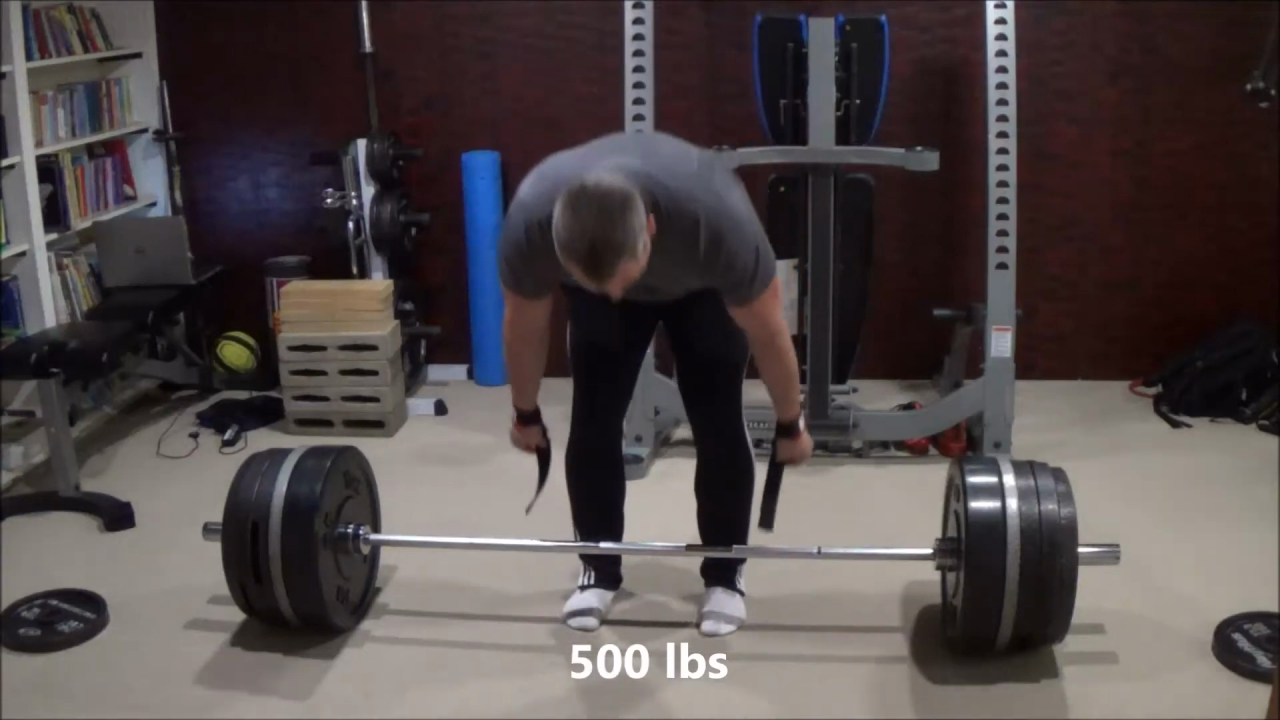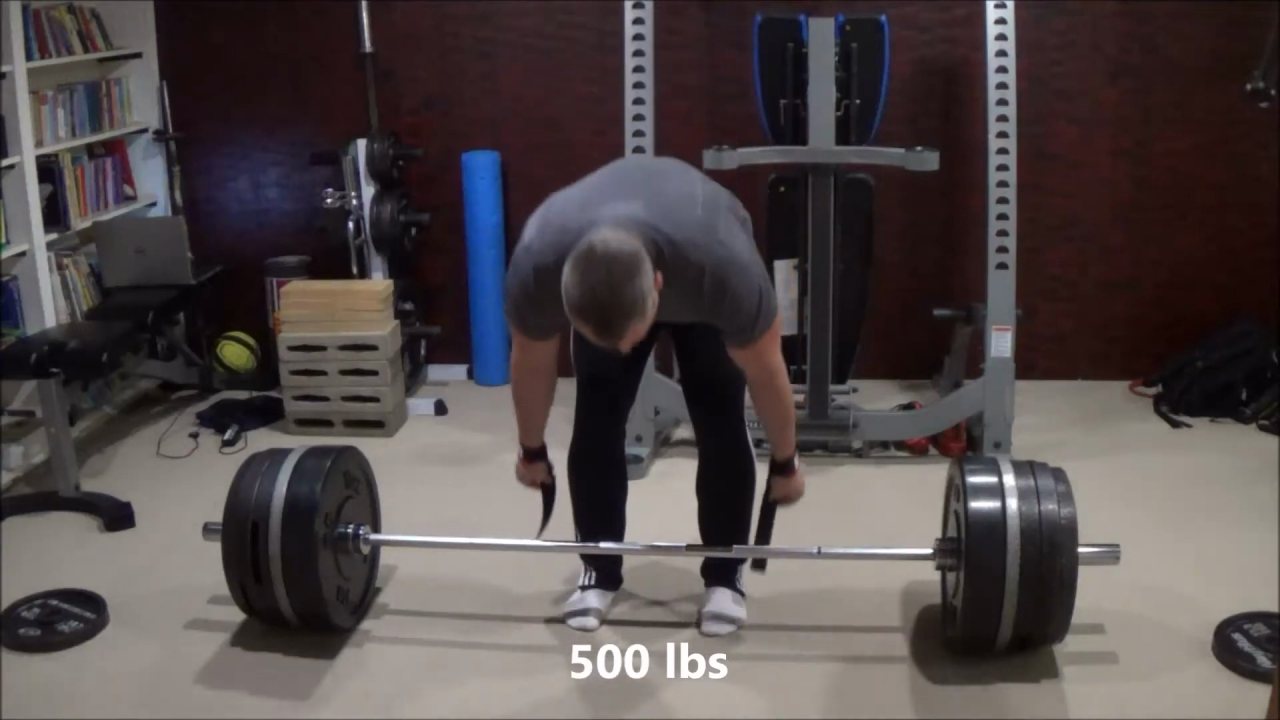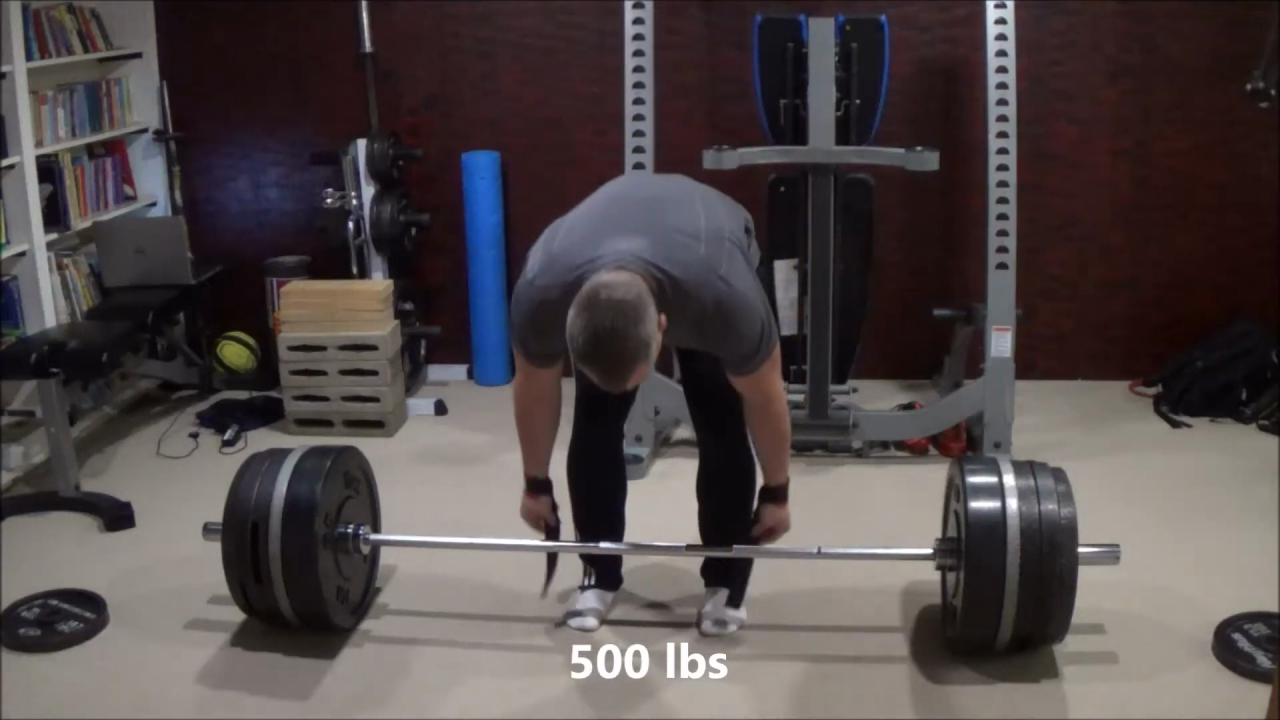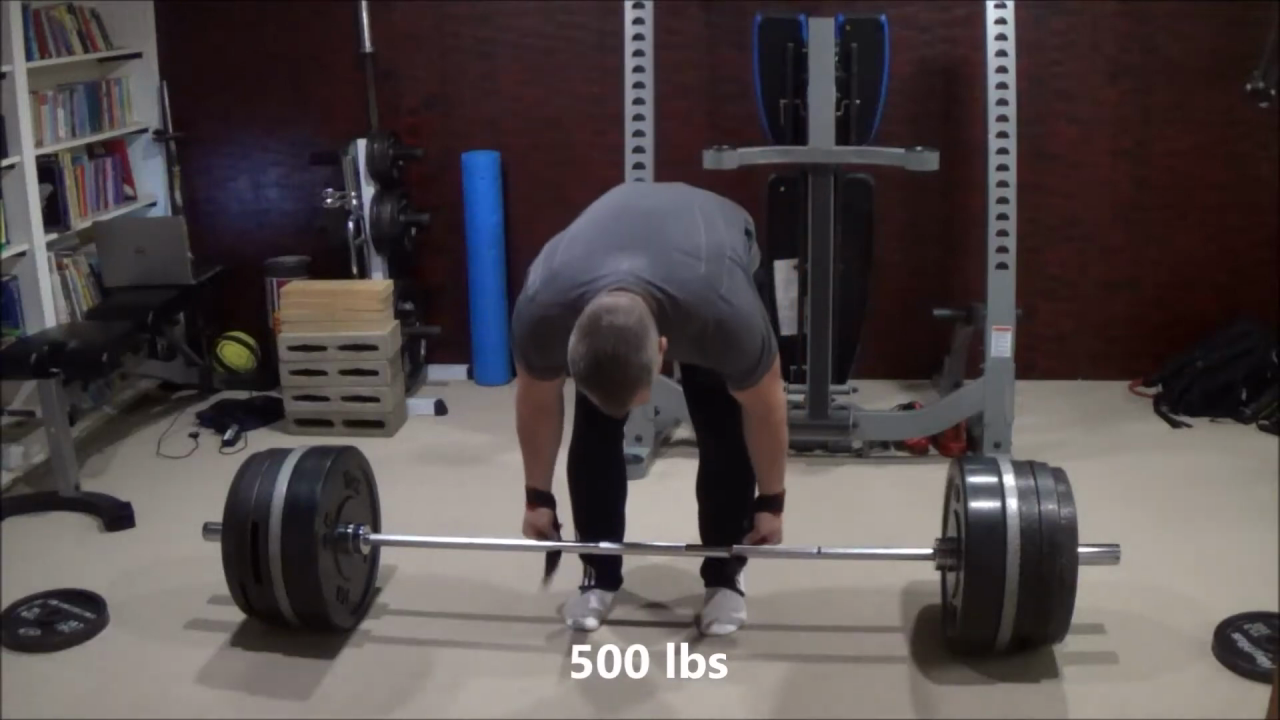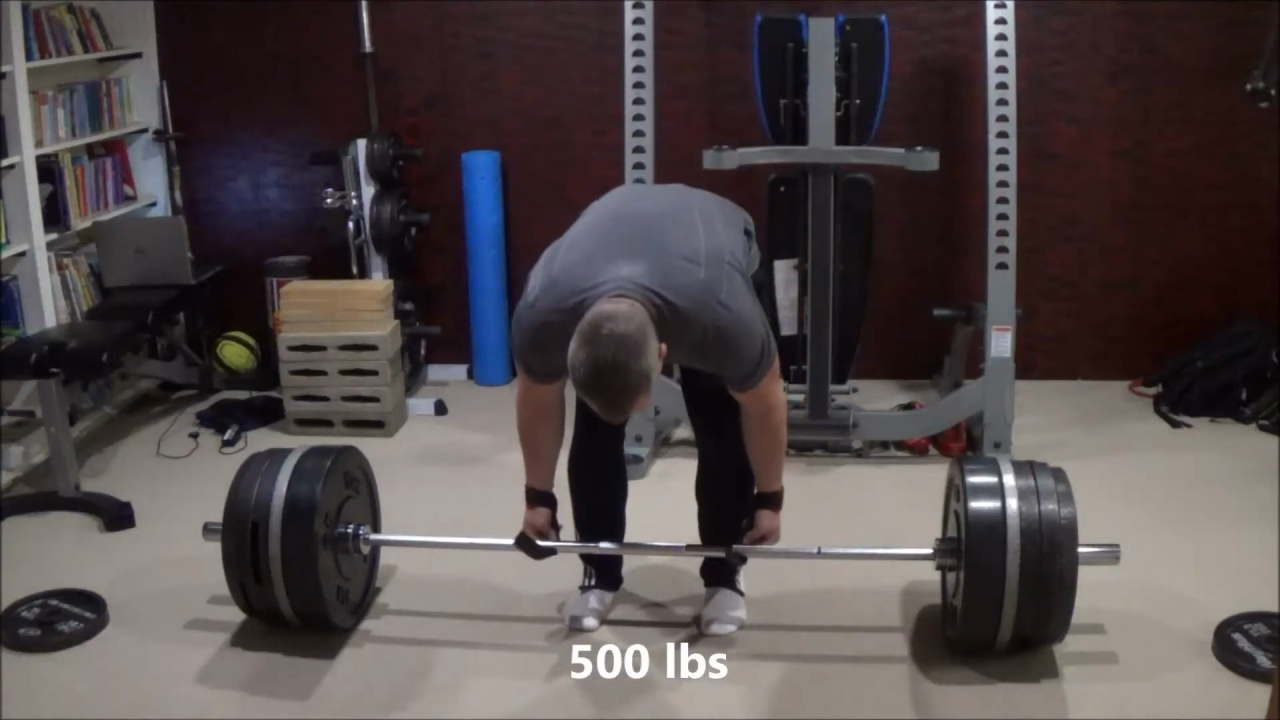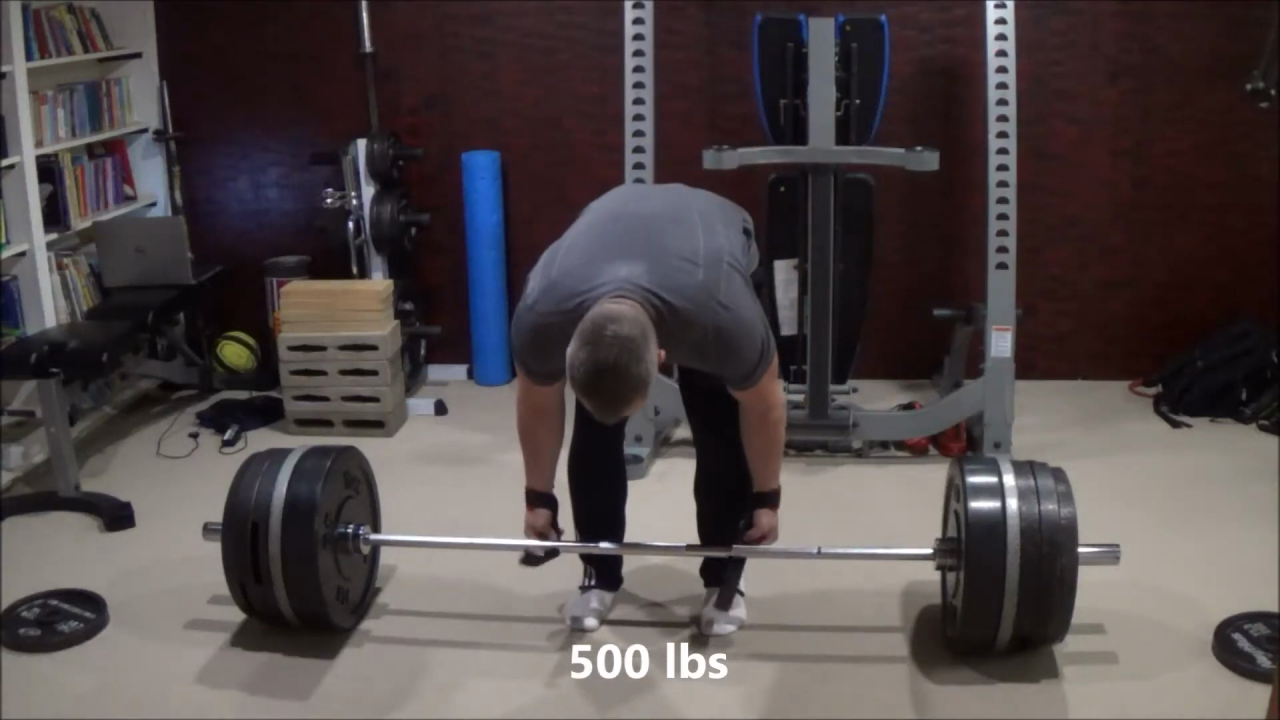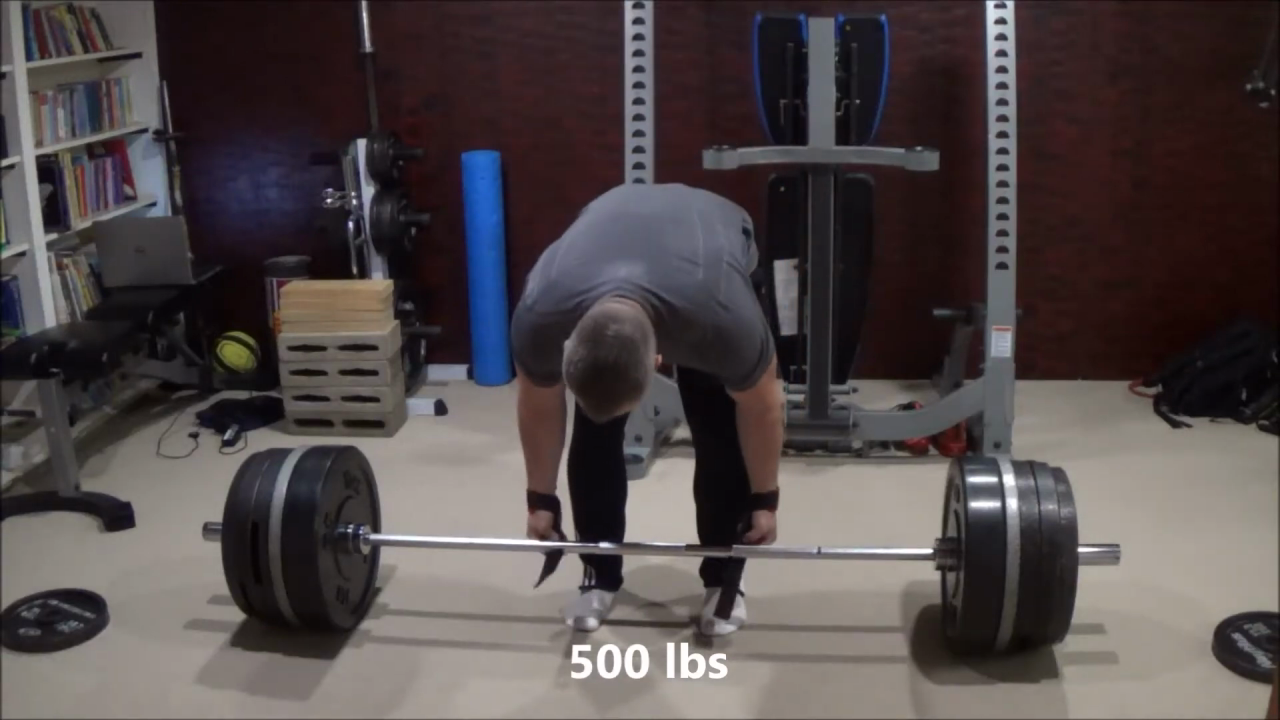
dt=0.1s
person 1, frame 1
left shoulder: (716, 215)
right shoulder: (531, 219)
left elbow: (767, 329)
right elbow: (523, 323)
left wrist: (790, 424)
right wrist: (526, 412)
left hip: (705, 288)
left knee: (718, 424)
right knee: (594, 421)
left ankle: (725, 574)
right ankle: (598, 569)
person 1, frame 2
left shoulder: (721, 265)
right shoulder: (537, 265)
left elbow: (765, 372)
right elbow: (531, 362)
left wrist: (784, 462)
right wrist: (532, 449)
left hip: (705, 255)
right hip: (597, 277)
left knee: (720, 426)
right knee: (596, 425)
left ankle: (725, 573)
right ankle: (599, 571)
person 1, frame 3
left shoulder: (724, 297)
right shoulder: (541, 294)
left elbow: (765, 399)
right elbow: (535, 391)
left wrist: (776, 491)
right wrist: (536, 482)
left hip: (712, 264)
left knee: (723, 428)
right knee: (594, 426)
left ankle: (725, 575)
right ankle: (599, 571)
person 1, frame 4
left shoulder: (725, 313)
right shoulder: (541, 310)
left elbow: (765, 409)
right elbow: (538, 404)
left wrist: (771, 501)
right wrist: (537, 496)
left knee: (723, 431)
right knee: (593, 430)
left ankle: (724, 575)
right ankle: (599, 573)
person 1, frame 5
left shoulder: (724, 318)
right shoulder: (542, 316)
left elbow: (765, 407)
right elbow: (538, 406)
left wrist: (769, 499)
right wrist: (537, 496)
left knee: (722, 431)
right knee: (593, 432)
left ankle: (724, 575)
right ankle: (599, 573)
person 1, frame 6
left shoulder: (724, 317)
right shoulder: (541, 317)
left elbow: (763, 407)
right elbow: (538, 408)
left wrist: (767, 497)
right wrist: (538, 497)
left knee: (721, 431)
right knee: (593, 432)
left ankle: (723, 574)
right ankle: (599, 573)
person 1, frame 7
left shoulder: (723, 317)
right shoulder: (540, 317)
left elbow: (761, 408)
right elbow: (539, 410)
left wrist: (765, 499)
right wrist: (540, 499)
left knee: (720, 431)
right knee: (593, 433)
left ankle: (722, 575)
right ankle: (599, 573)
